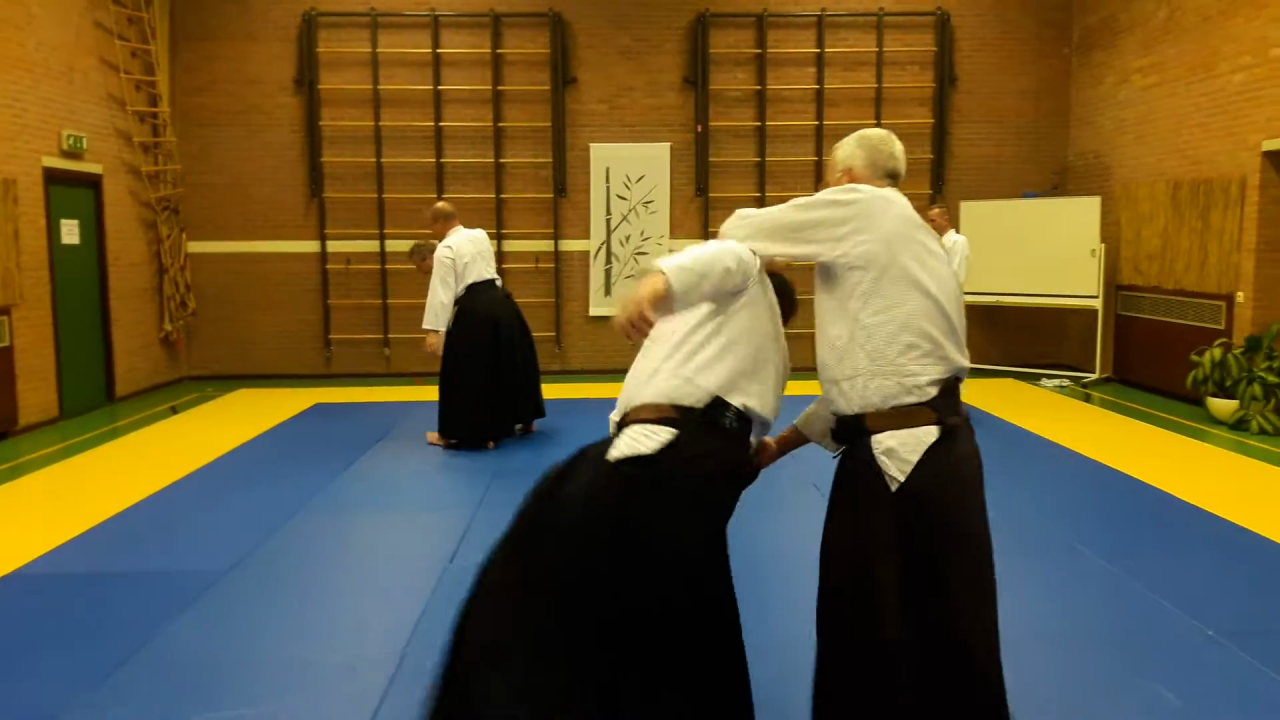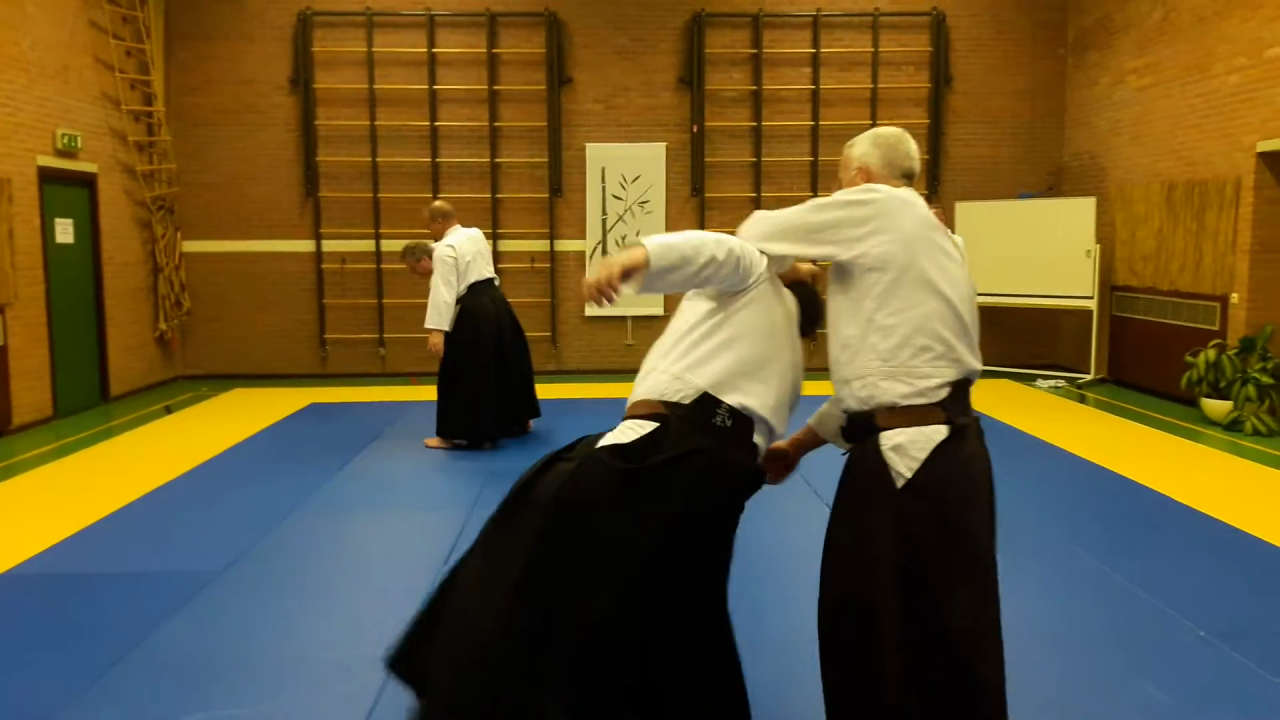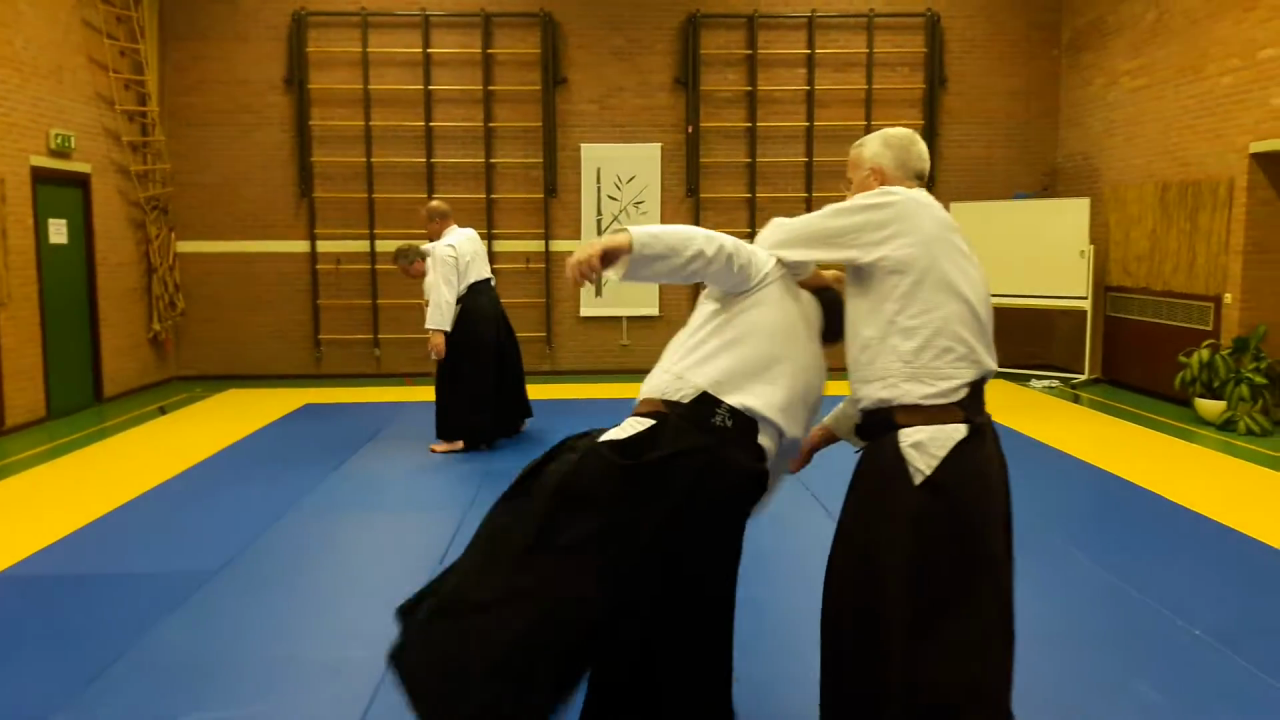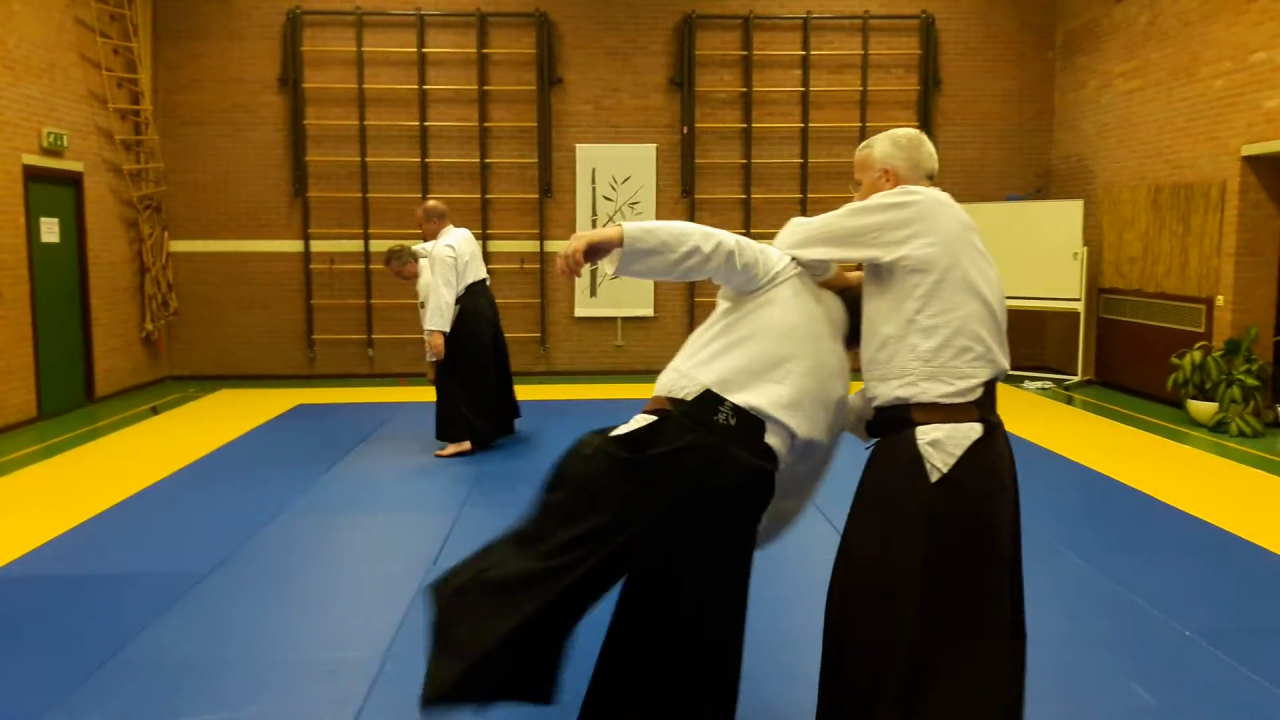
dt=0.1s
person 1, frame 1
left shoulder: (861, 207)
right shoulder: (911, 237)
left elbow: (741, 229)
right wrist: (783, 443)
left hip: (903, 459)
right hip: (910, 448)
left knee: (924, 635)
right knee: (866, 623)
person 1, frame 2
left shoulder: (877, 208)
right shoulder: (921, 235)
left elbow: (758, 235)
right wrist: (797, 443)
left hip: (910, 461)
right hip: (938, 451)
left knee: (903, 633)
person 1, frame 3
left shoulder: (897, 210)
right shoulder: (933, 236)
left elbow: (777, 243)
right wrist: (814, 440)
left hip: (926, 459)
right hip: (949, 451)
left knee: (896, 633)
person 1, frame 4
left shoulder: (917, 209)
right shoulder: (935, 235)
left elbow: (797, 244)
left hip: (932, 459)
right hip: (956, 449)
left knee: (900, 632)
right knee: (962, 633)
person 2, frame 1
left shoulder: (748, 281)
right shoulder: (770, 351)
left elbow: (726, 258)
left wrist: (661, 278)
left hip: (658, 452)
right hip: (711, 459)
left knee: (529, 589)
right knee: (681, 639)
person 2, frame 2
left shoulder: (754, 276)
right shoulder: (792, 363)
left elbow: (714, 252)
left wrist: (640, 255)
left hip: (658, 452)
right hip: (721, 476)
right knee: (686, 636)
person 2, frame 3
left shoulder: (769, 279)
right shoulder: (812, 371)
left elbow: (712, 249)
right elbow: (775, 460)
left wrist: (626, 242)
left hip: (661, 448)
right hip: (727, 475)
left knee: (532, 550)
right knee: (688, 637)
person 2, frame 4
left shoulder: (785, 279)
right shoulder: (838, 377)
left elbow: (715, 247)
right elbow: (800, 481)
left wrist: (613, 235)
right wrist: (760, 526)
left hip: (669, 445)
right hip: (737, 483)
left knee: (555, 544)
right knee: (699, 639)
person 3, frame 1
left shoulder: (445, 250)
right shoulder: (481, 236)
left elbow: (441, 292)
left wrist: (434, 330)
left hip: (472, 310)
right hip: (497, 303)
left knee: (462, 372)
right knee: (497, 368)
left ankle: (455, 433)
right ankle: (490, 432)
person 3, frame 2
left shoulder: (445, 249)
right shoulder: (476, 235)
left elbow: (444, 292)
left wrist: (437, 330)
right wrist: (431, 248)
left hip: (472, 311)
right hip: (494, 303)
left knee: (457, 371)
right knee: (497, 367)
left ankle: (453, 434)
person 3, frame 3
left shoulder: (444, 249)
right shoulder: (471, 235)
left elbow: (444, 292)
left wrist: (438, 330)
right wrist: (421, 250)
left hip: (471, 310)
right hip: (489, 303)
left knee: (459, 372)
right knee: (491, 368)
left ankle: (459, 436)
person 3, frame 4
left shoulder: (443, 250)
right shoulder: (463, 235)
left elbow: (442, 293)
left wrist: (437, 331)
right wrist: (412, 251)
left hip: (468, 312)
right hip: (483, 304)
left knee: (455, 374)
right knee: (485, 369)
left ankle: (463, 438)
right ankle: (495, 426)
